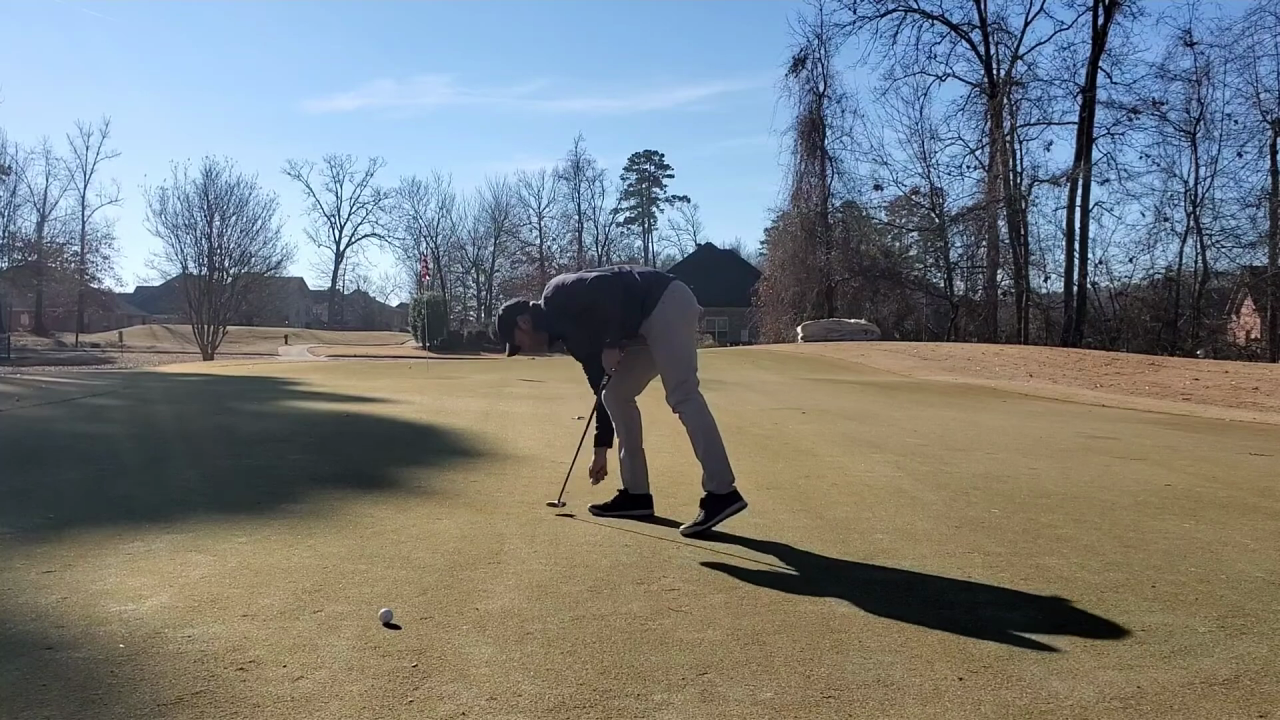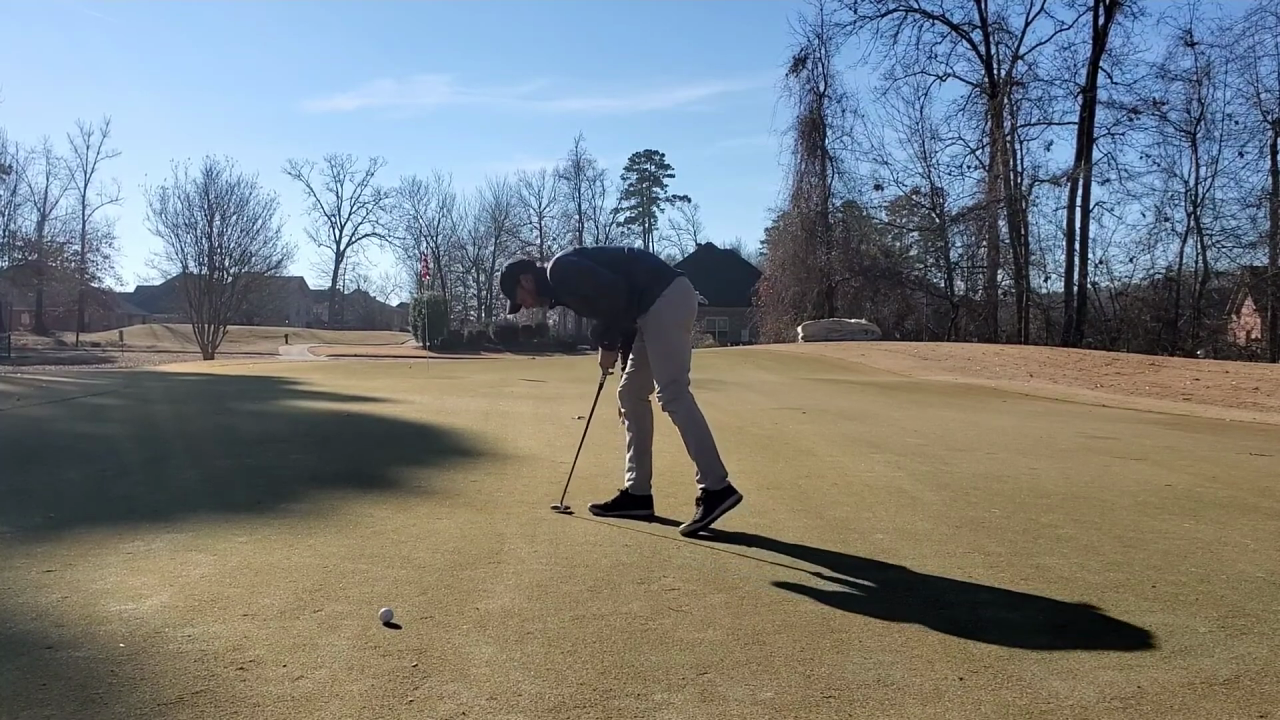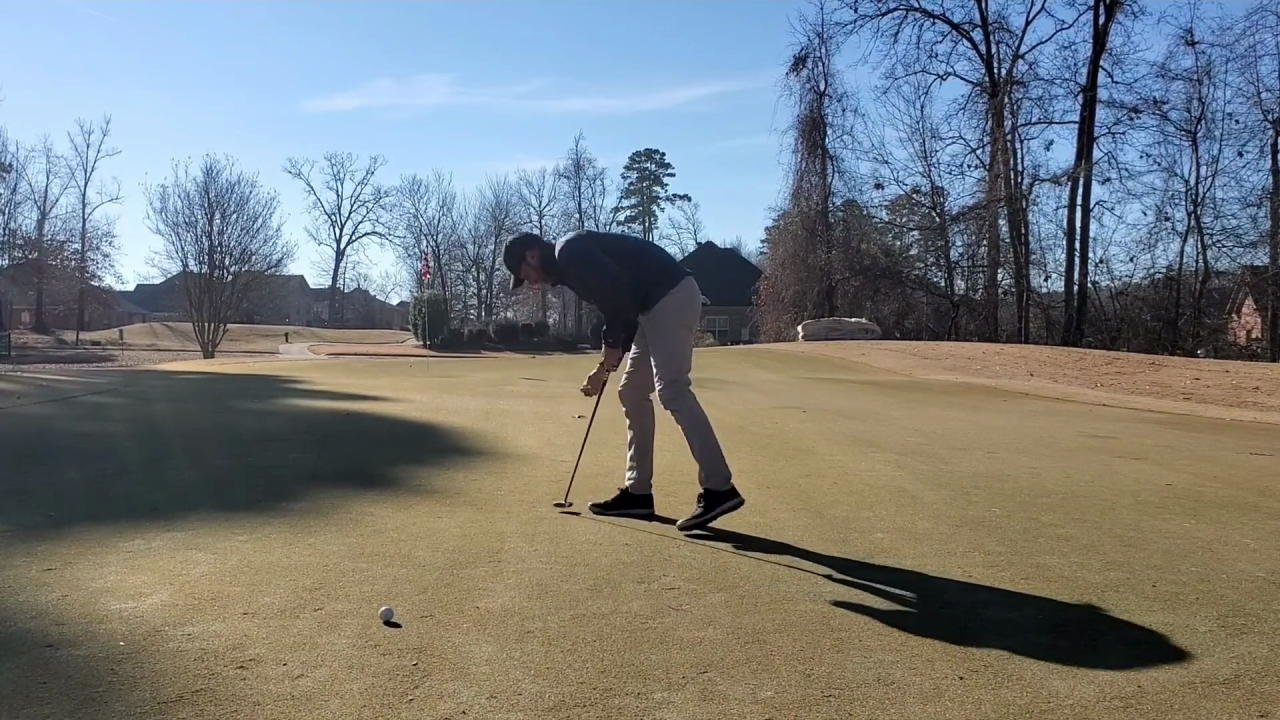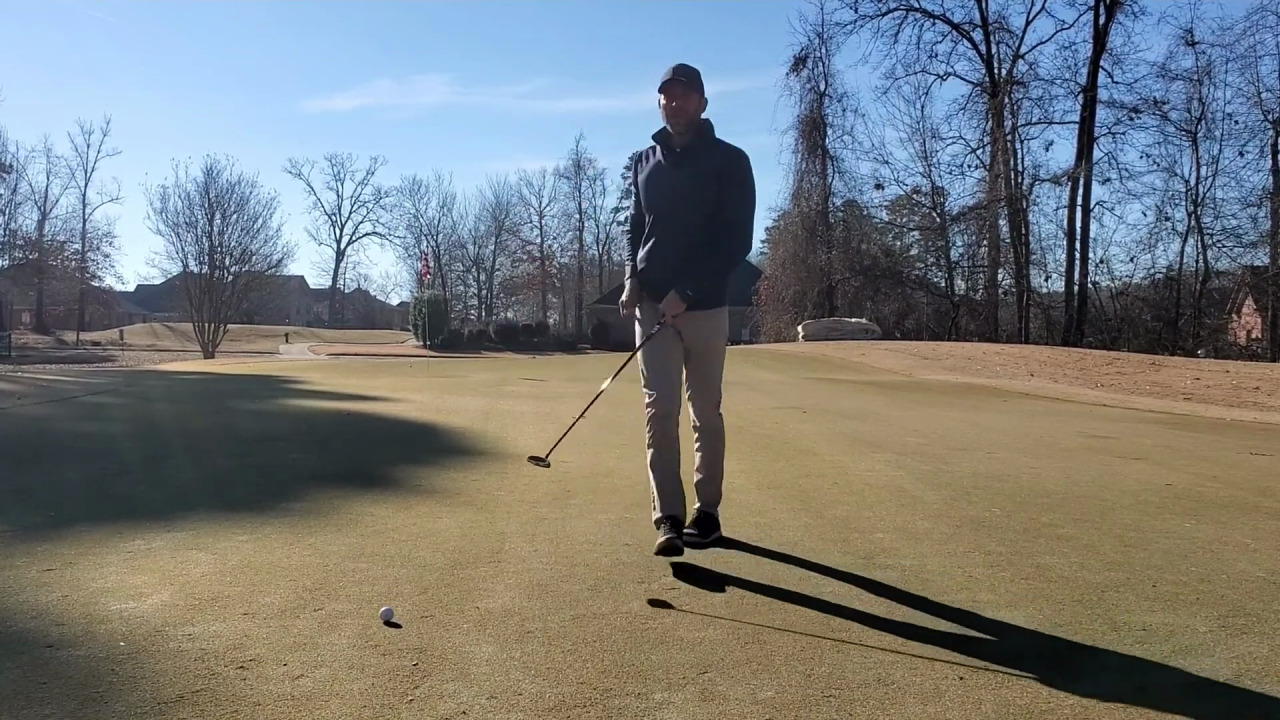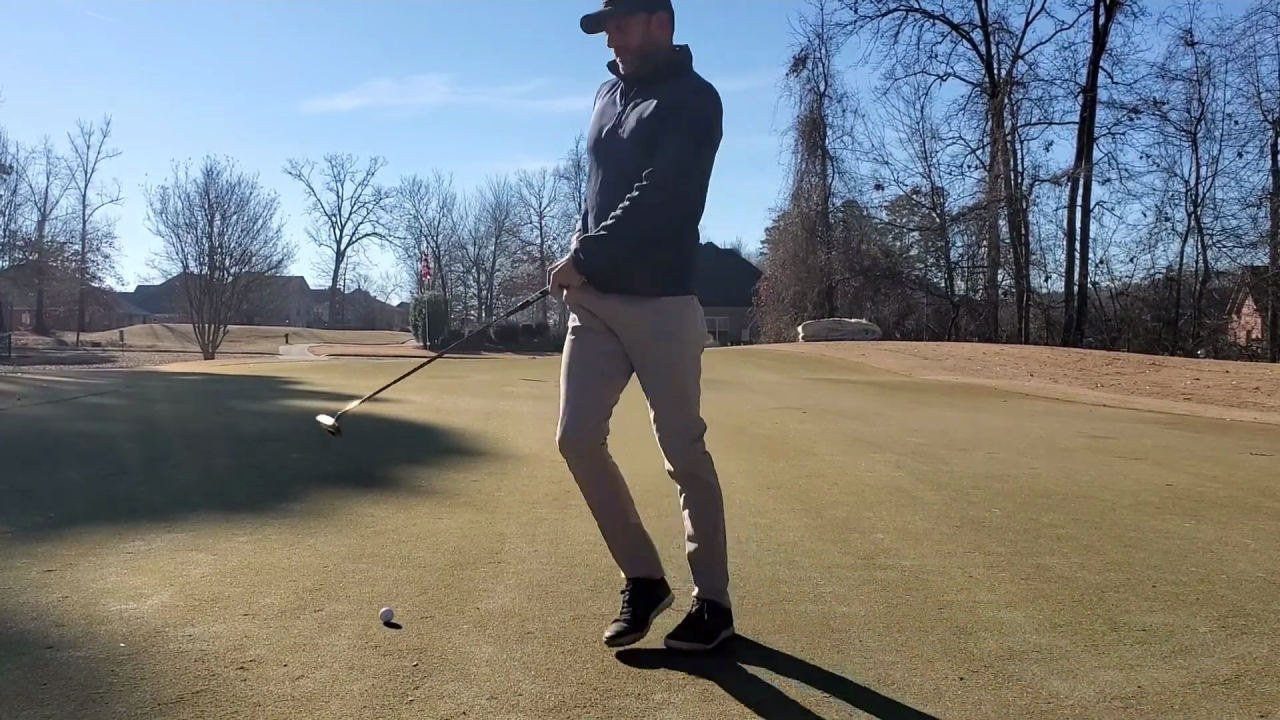
dt=1s
person 1, frame 1
left shoulder: (557, 297)
right shoulder: (568, 333)
left elbow: (604, 284)
right elbow: (601, 386)
left wrist: (611, 344)
right wrist: (601, 448)
left hip: (668, 304)
left knee: (682, 396)
right knee: (616, 396)
left ankle: (722, 493)
right ankle: (636, 493)
person 1, frame 2
left shoulder: (561, 271)
right shoulder: (564, 287)
left elbow: (613, 290)
right elbow: (619, 316)
left wrist: (607, 345)
left hip: (666, 298)
right hip: (657, 306)
left knee: (672, 394)
right knee: (631, 393)
left ankle: (716, 489)
right ankle: (637, 493)
person 1, frame 3
left shoulder: (569, 251)
right shoulder: (570, 266)
left elbow: (618, 286)
right elbow: (621, 309)
left wrist: (610, 344)
right wrist: (606, 366)
left hip: (672, 296)
right hip: (659, 304)
left knee: (672, 391)
right knee: (632, 392)
left ankle: (718, 488)
right ankle: (638, 492)
person 1, frame 4
left shoulder: (729, 161)
right shoulder: (644, 161)
left elbow: (738, 241)
left wrist: (686, 293)
right wrist: (631, 279)
left hip: (705, 307)
right hip: (652, 304)
left knee: (706, 413)
right knee: (661, 408)
left ankle: (707, 511)
right ankle: (670, 521)
person 1, frame 5
left shoulder: (693, 99)
right shoulder: (608, 96)
left elbow: (658, 198)
left wrist: (583, 258)
right wrist: (578, 256)
left hip: (662, 301)
right hip: (595, 300)
left knee: (684, 451)
right knee: (577, 438)
left ankle: (713, 603)
right ankle: (644, 576)
